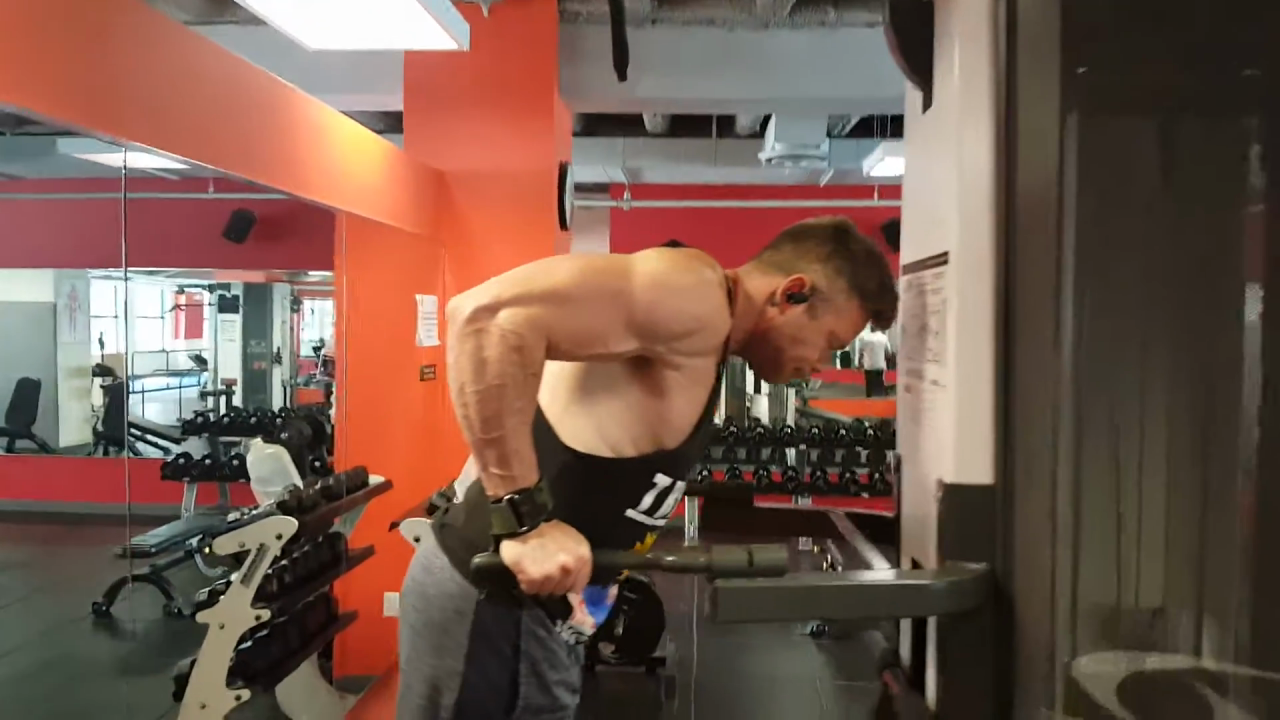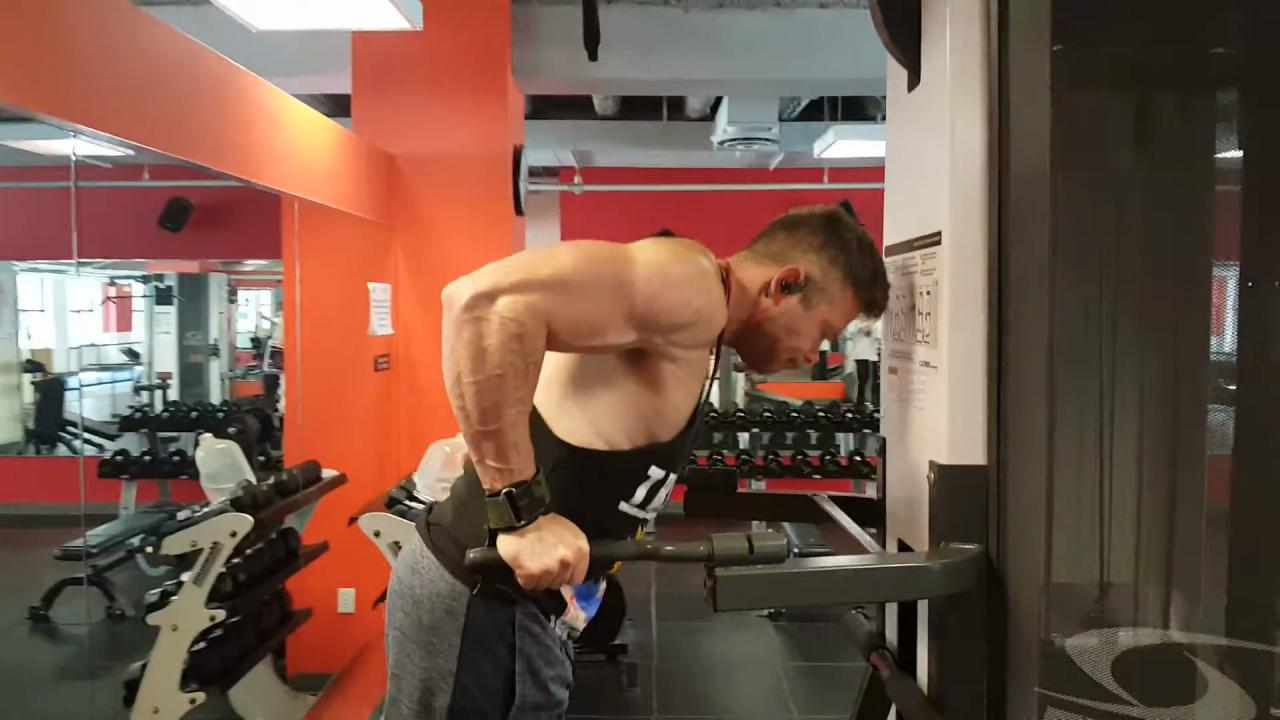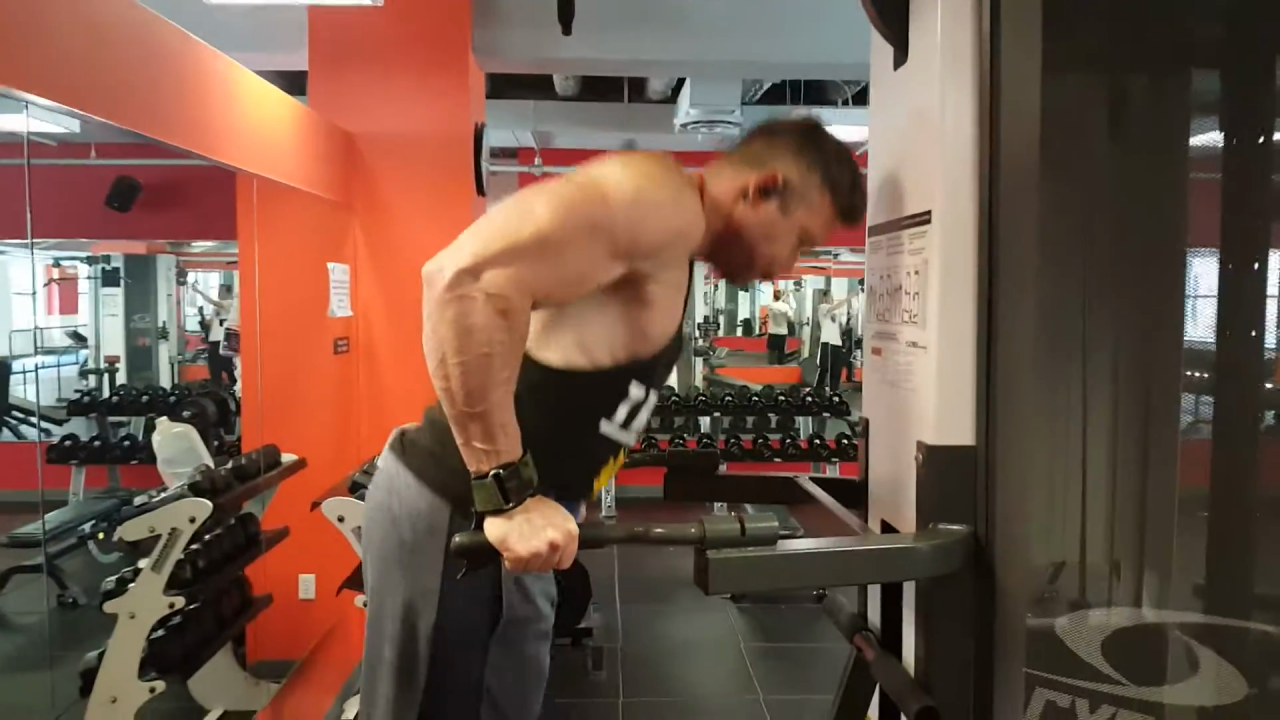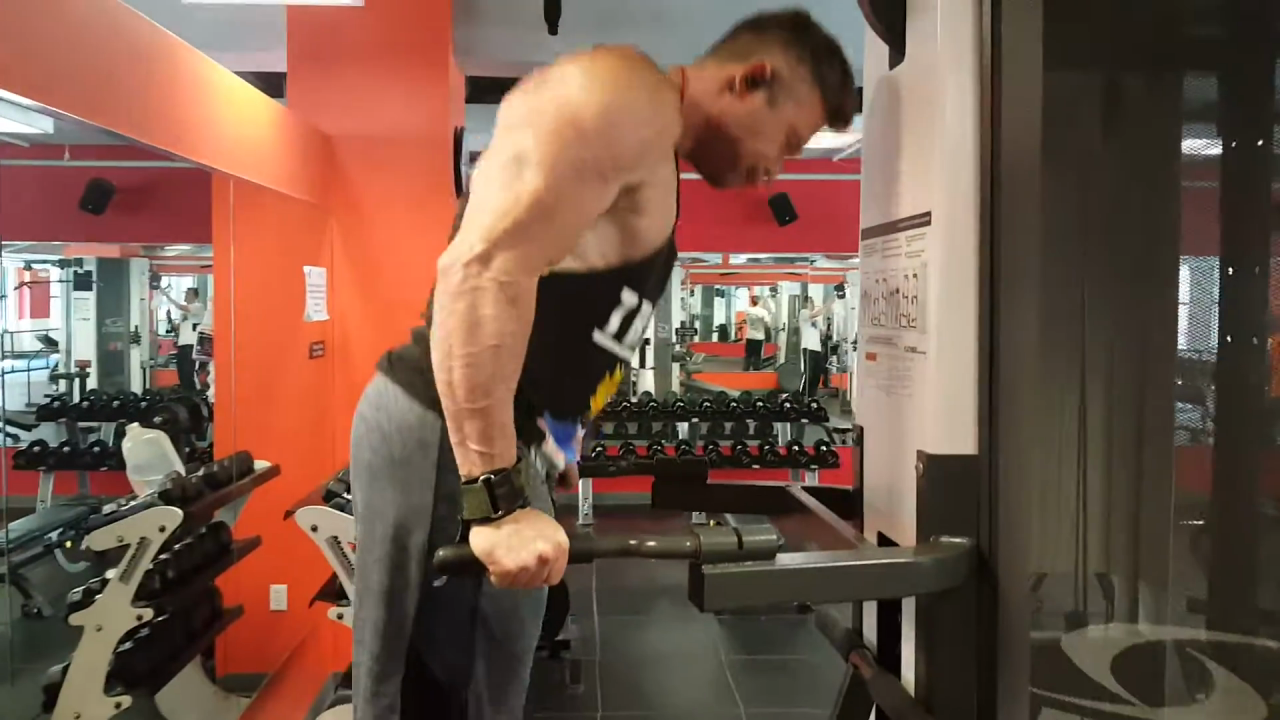
dt=0.3s
person 1, frame 1
left shoulder: (703, 337)
right shoulder: (694, 295)
right elbow: (489, 316)
right wrist: (524, 520)
left hip: (542, 606)
right hip: (496, 600)
person 1, frame 2
left shoulder: (689, 329)
right shoulder: (689, 285)
right elbow: (483, 302)
right wrist: (520, 513)
left hip: (526, 599)
right hip: (479, 597)
person 1, frame 3
left shoulder: (669, 238)
right shoulder: (660, 200)
right elbow: (466, 277)
right wrist: (507, 490)
left hip: (489, 525)
right hip: (453, 521)
person 1, frame 4
left shoulder: (647, 140)
right shoulder: (626, 97)
right elbow: (486, 268)
right wrist: (495, 498)
left hip: (503, 444)
right hip: (445, 437)
